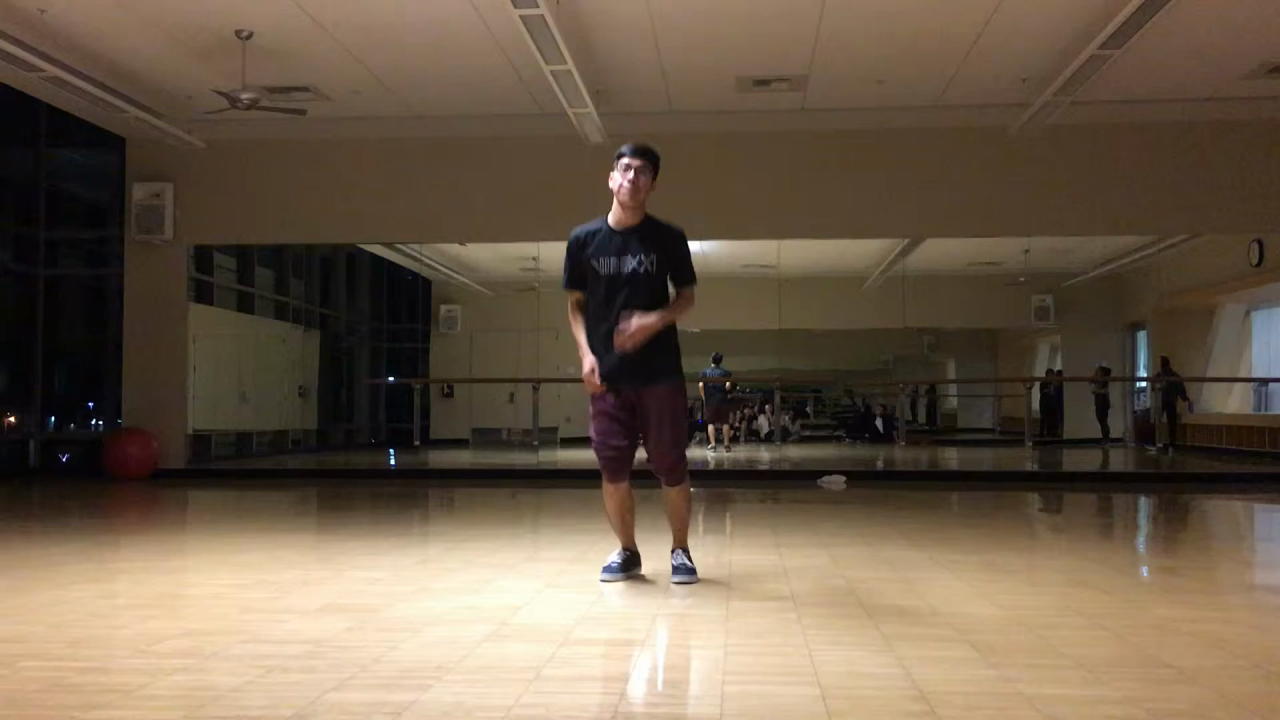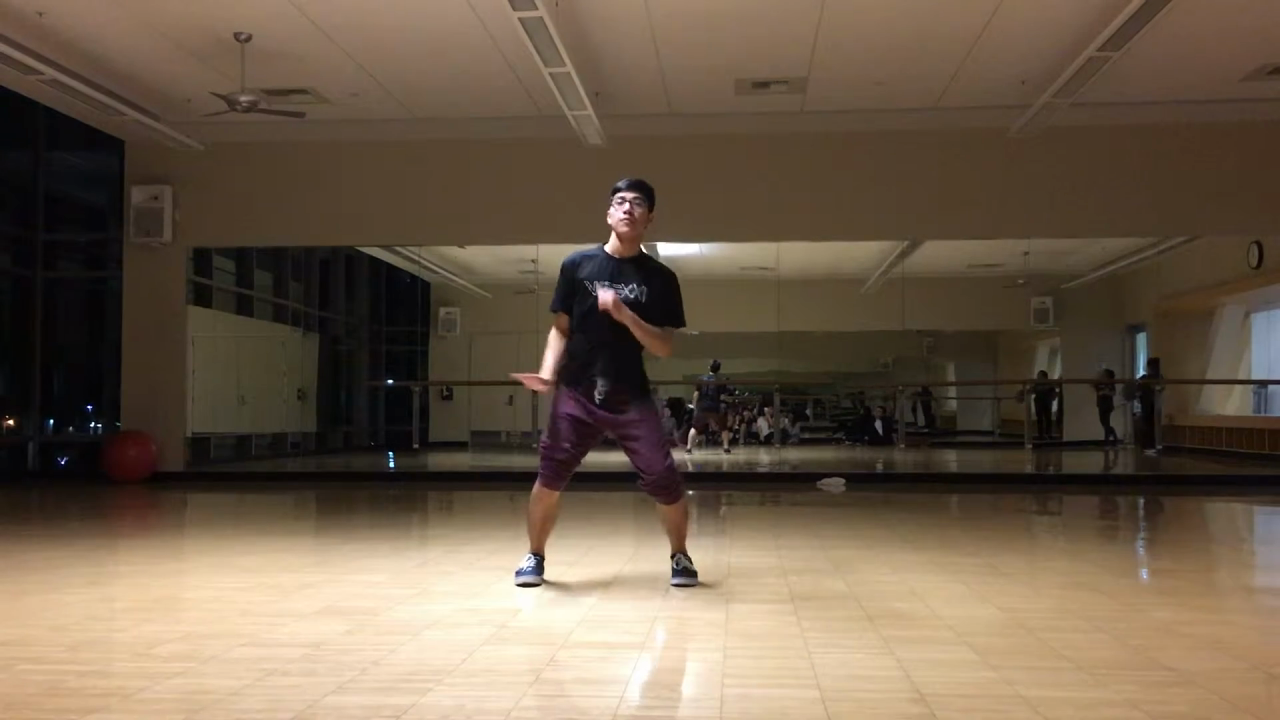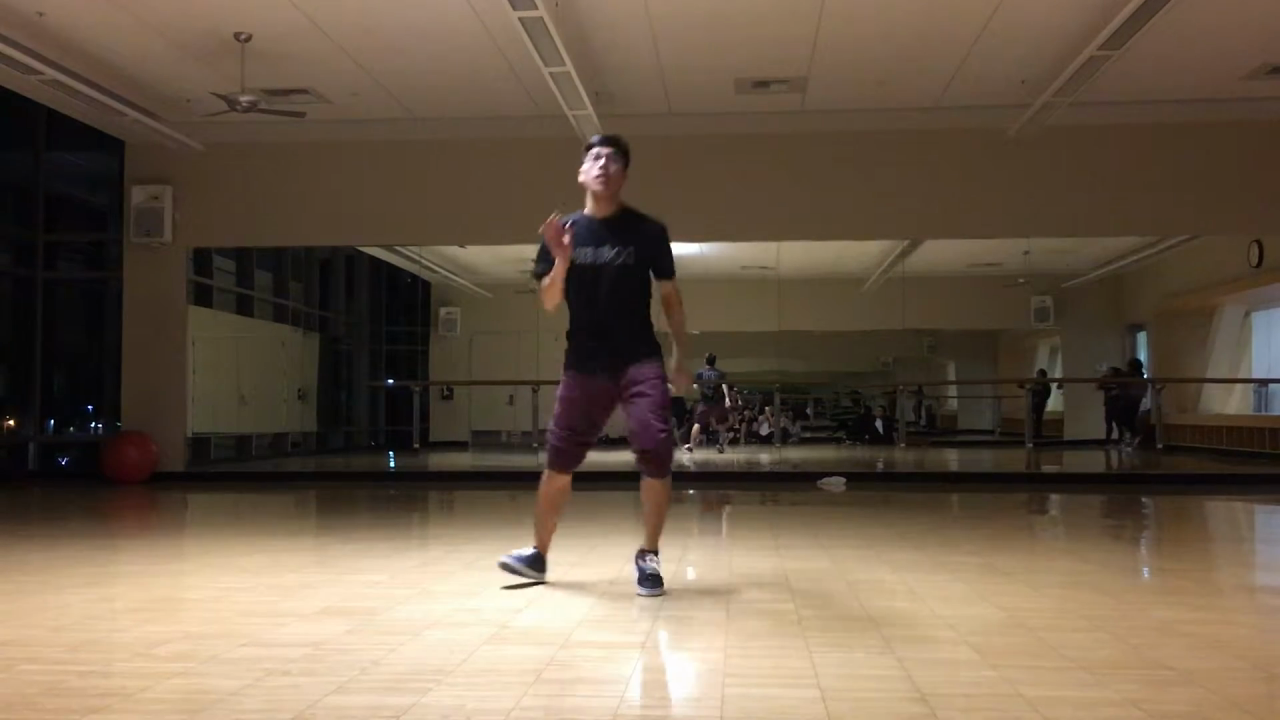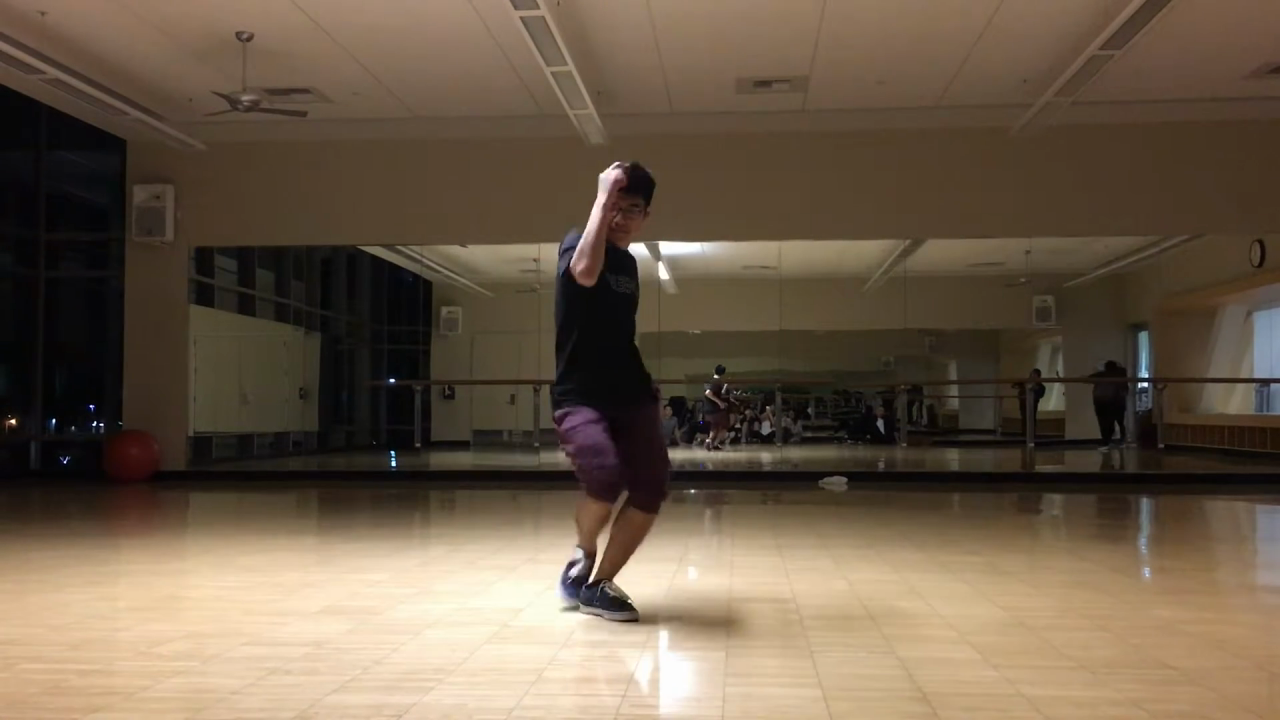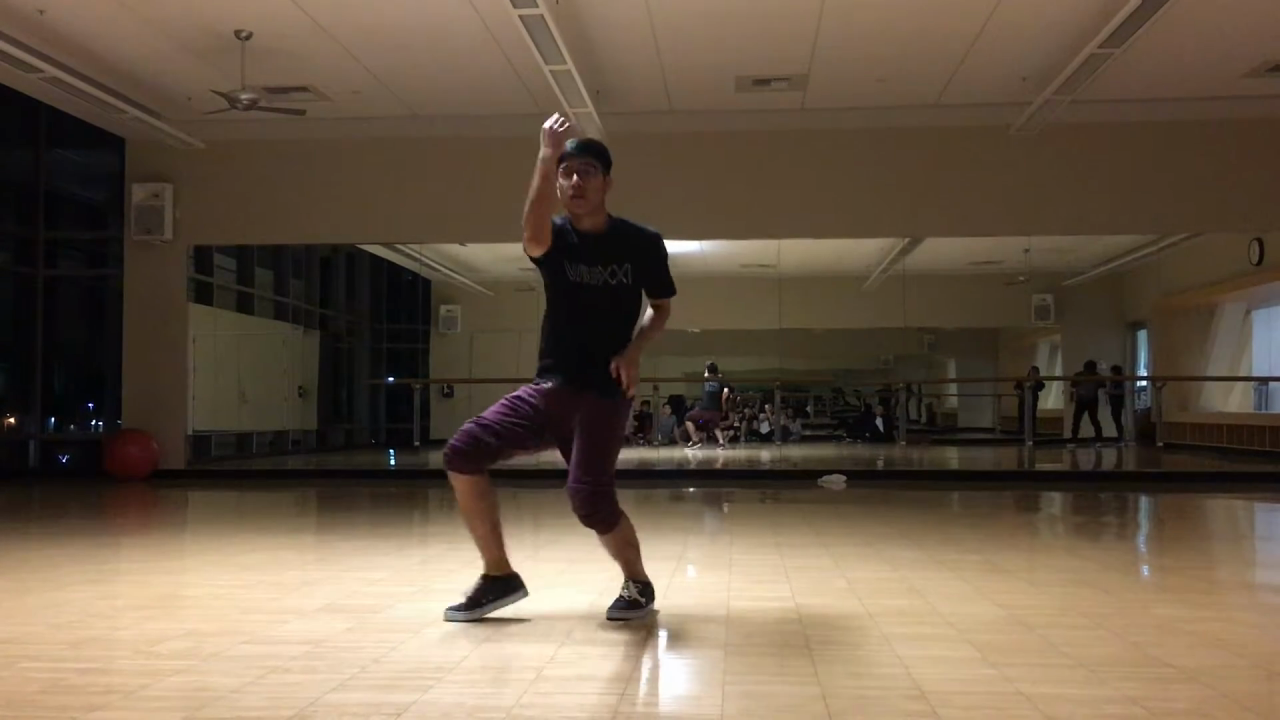
dt=0.7s
person 1, frame 1
left shoulder: (669, 238)
right shoulder: (583, 239)
left elbow: (687, 296)
right elbow: (576, 303)
left wrist: (654, 321)
right wrist: (585, 352)
left hip: (659, 371)
right hip: (609, 373)
left knee: (670, 463)
right knee: (613, 463)
left ankle: (680, 550)
right ankle: (627, 551)
person 1, frame 2
left shoulder: (660, 277)
right shoulder: (576, 265)
left elbow: (665, 345)
right elbow: (560, 327)
left wrist: (624, 314)
right wrist: (546, 372)
left hip: (631, 398)
right hip: (576, 393)
left knee: (663, 479)
right knee: (551, 473)
left ankle: (680, 555)
right ankle: (534, 556)
person 1, frame 3
left shoulder: (647, 230)
right shoulder: (563, 229)
left elbow: (669, 293)
right elbow: (550, 302)
left wrist: (677, 354)
right wrist: (559, 259)
left hip: (638, 360)
right hip: (583, 363)
left knee: (655, 448)
right knee: (561, 456)
left ankle: (648, 555)
right ankle: (538, 551)
person 1, frame 4
left shoulder: (629, 262)
right shoulder: (579, 244)
right elbow: (585, 272)
right wrist: (603, 195)
left hip: (633, 395)
right hip: (579, 396)
left knee: (651, 486)
right knee: (607, 475)
left ankle: (600, 583)
right ankle: (583, 550)
person 1, frame 5
left shoulder: (642, 243)
right shoulder: (554, 237)
left elbow: (662, 308)
right elbow: (535, 238)
left wrist: (635, 350)
right wrist: (549, 154)
left hip: (602, 391)
right hip: (549, 386)
left knee: (590, 499)
right knee: (463, 454)
left ankle: (639, 583)
right ankle: (499, 578)
